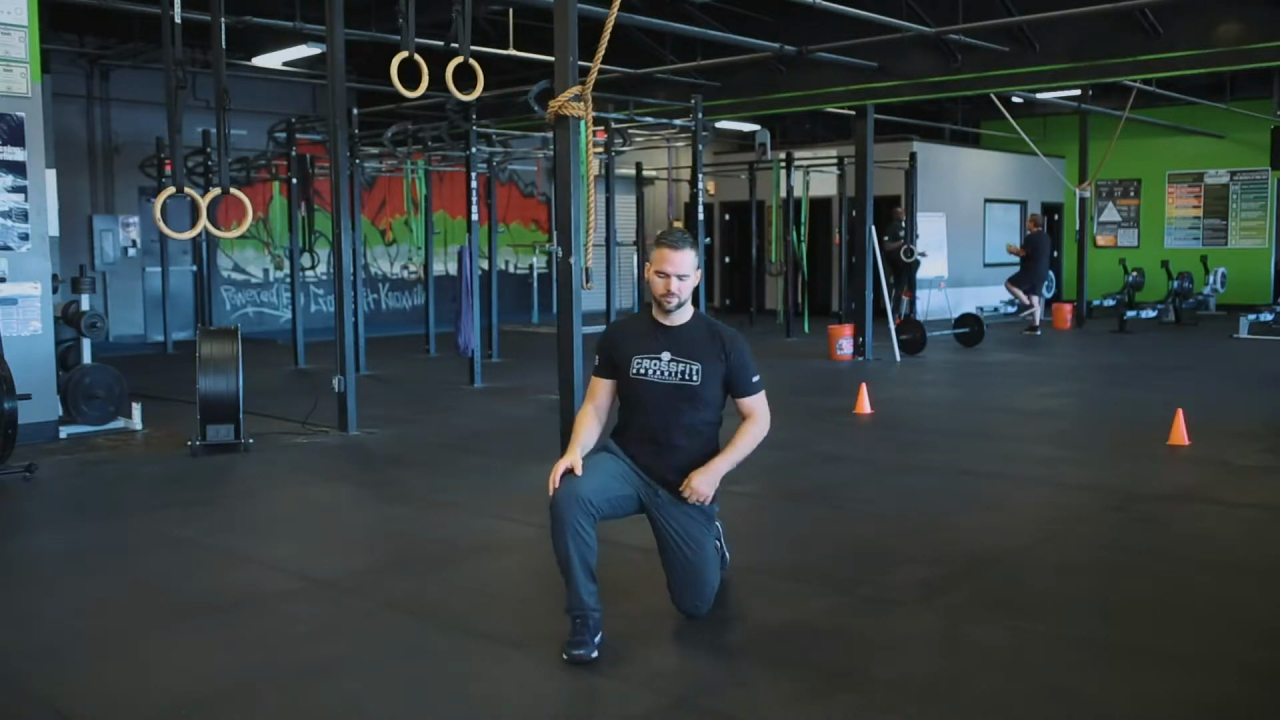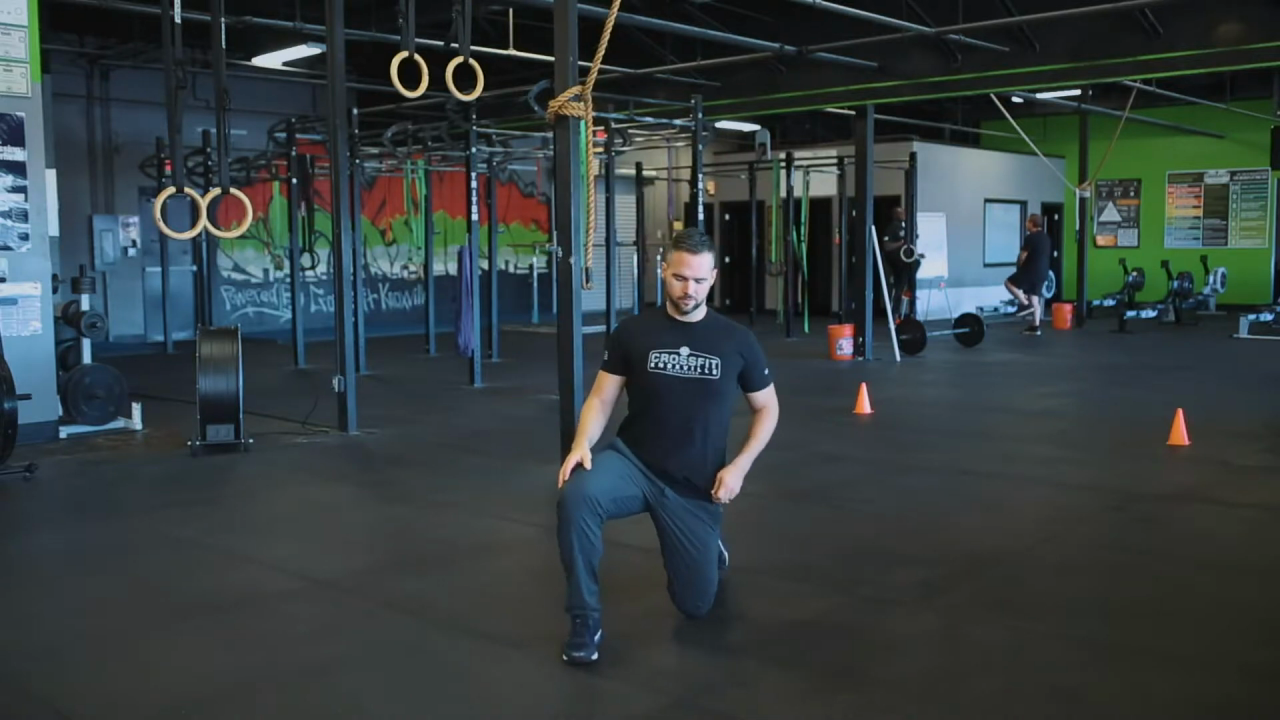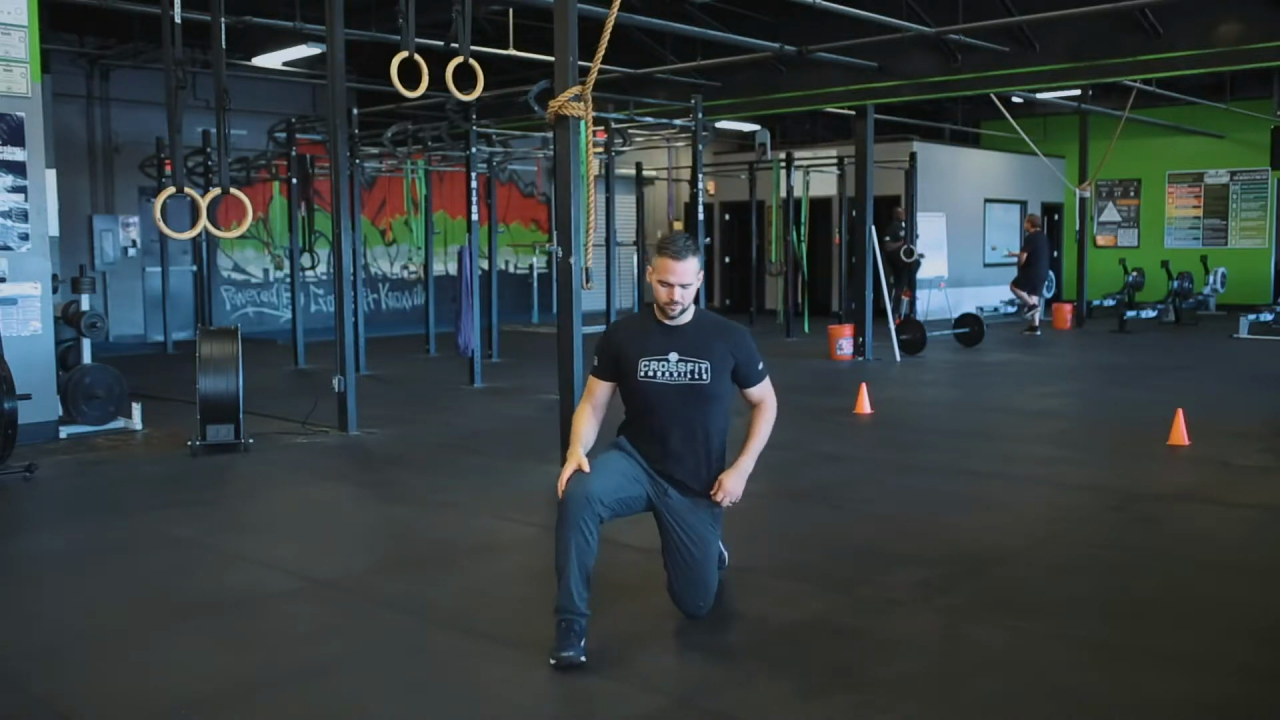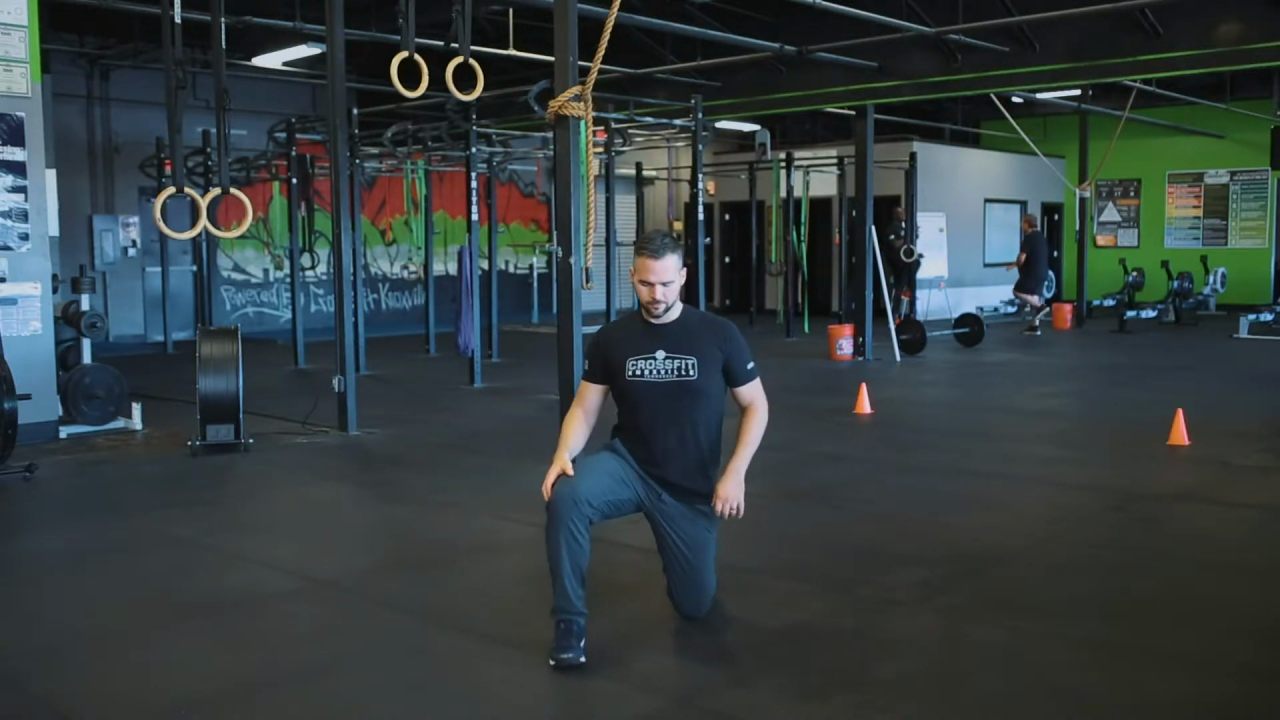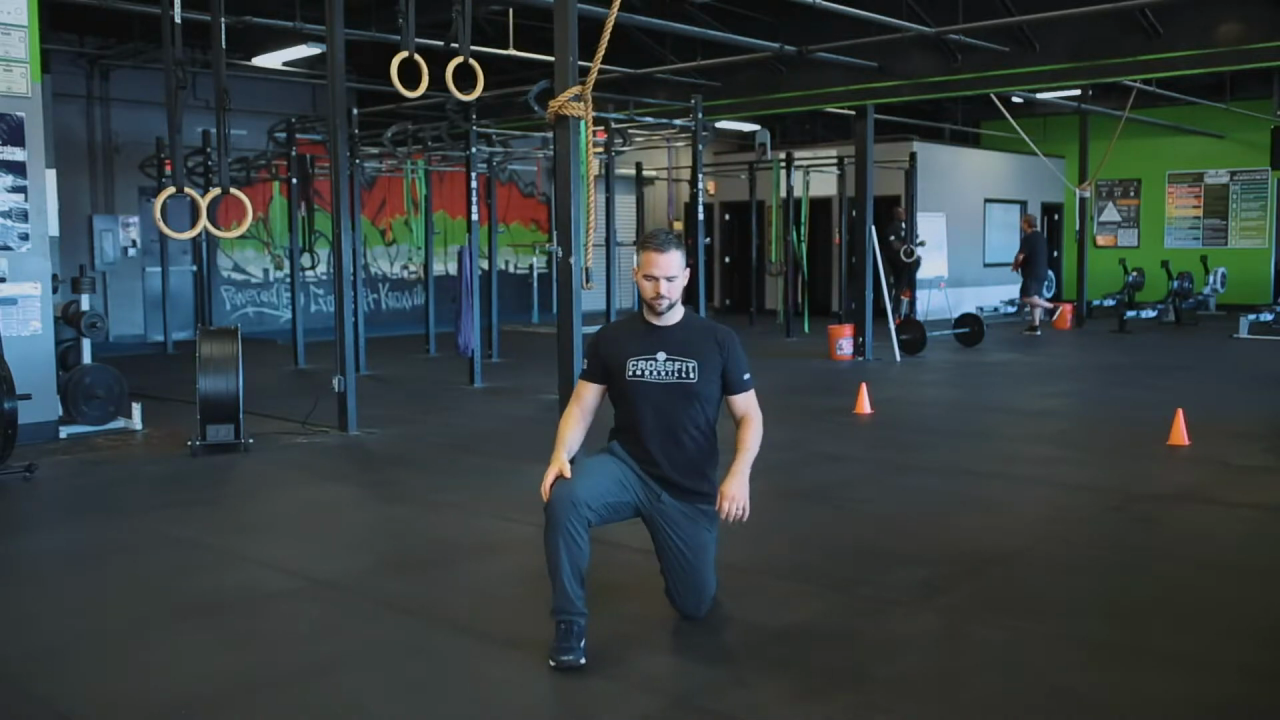
dt=0.3s
person 1, frame 1
left shoulder: (724, 342)
right shoulder: (621, 334)
left elbow: (758, 419)
right elbow: (596, 406)
left wrist: (714, 471)
right wrist: (574, 452)
left hip: (690, 481)
right hip: (626, 461)
left knee: (696, 603)
right knee: (567, 498)
left ankle: (709, 540)
right ankle: (585, 618)
person 1, frame 2
left shoulder: (737, 340)
right shoulder: (633, 331)
left elbow: (767, 408)
right elbow: (601, 399)
left wrist: (739, 465)
right wrist: (580, 445)
left hip: (695, 484)
right hip: (632, 461)
left knee: (695, 604)
right knee: (575, 495)
left ankle: (708, 546)
right ankle: (584, 620)
person 1, frame 3
left shoulder: (730, 338)
right shoulder: (622, 335)
left elbow: (765, 402)
right elbow: (593, 404)
left wrist: (742, 467)
right wrist: (576, 452)
left hip: (697, 482)
right hip: (635, 461)
left knee: (696, 604)
right knee: (580, 495)
left ankle: (707, 546)
right ankle: (571, 622)
person 1, frame 4
left shoulder: (719, 334)
right shoulder: (610, 339)
left elbow: (755, 406)
right elbow: (584, 409)
left wrist: (735, 472)
right wrist: (563, 455)
left hip: (690, 484)
right hip: (627, 463)
left knee: (695, 606)
right knee: (565, 497)
left ankle: (689, 552)
right ankle: (569, 624)
person 1, frame 5
left shoulder: (718, 341)
right shoulder: (610, 339)
left elbow: (749, 416)
right elbow: (581, 407)
left wrist: (739, 473)
right wrist: (560, 455)
left hip: (690, 486)
right hip: (625, 466)
left knee: (695, 606)
right knee: (563, 500)
left ankle: (680, 552)
right ankle: (569, 624)
